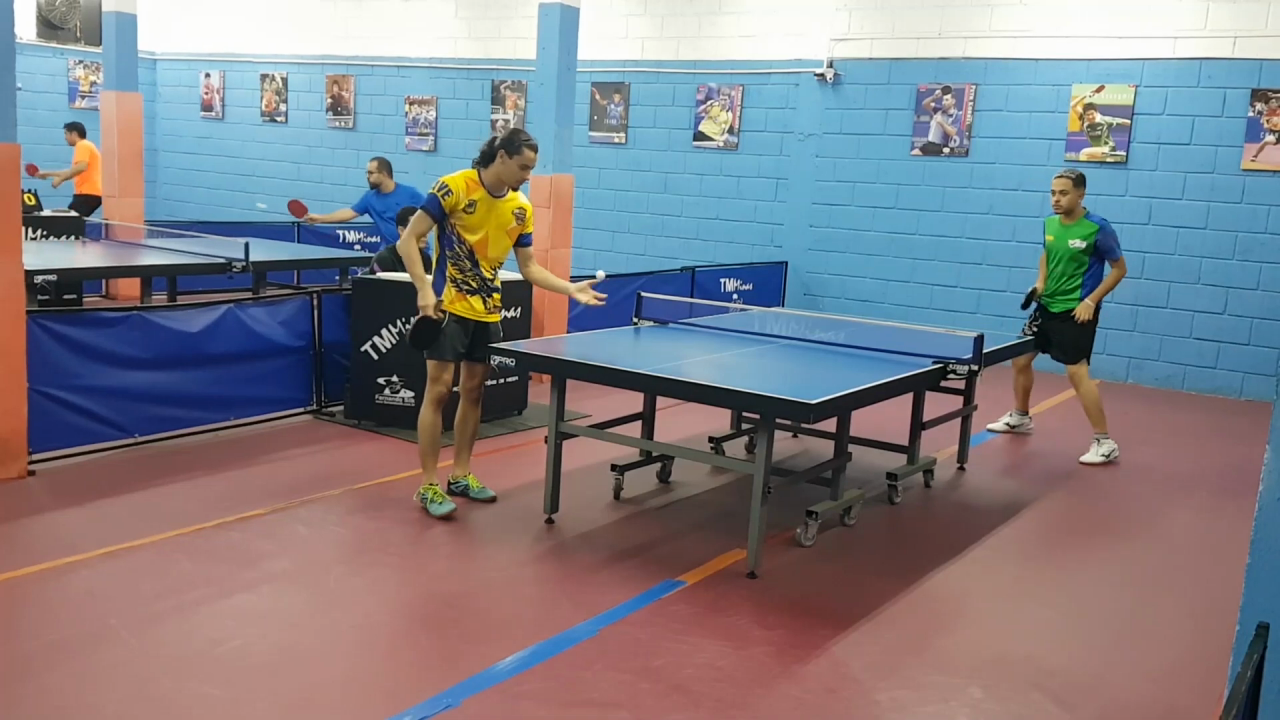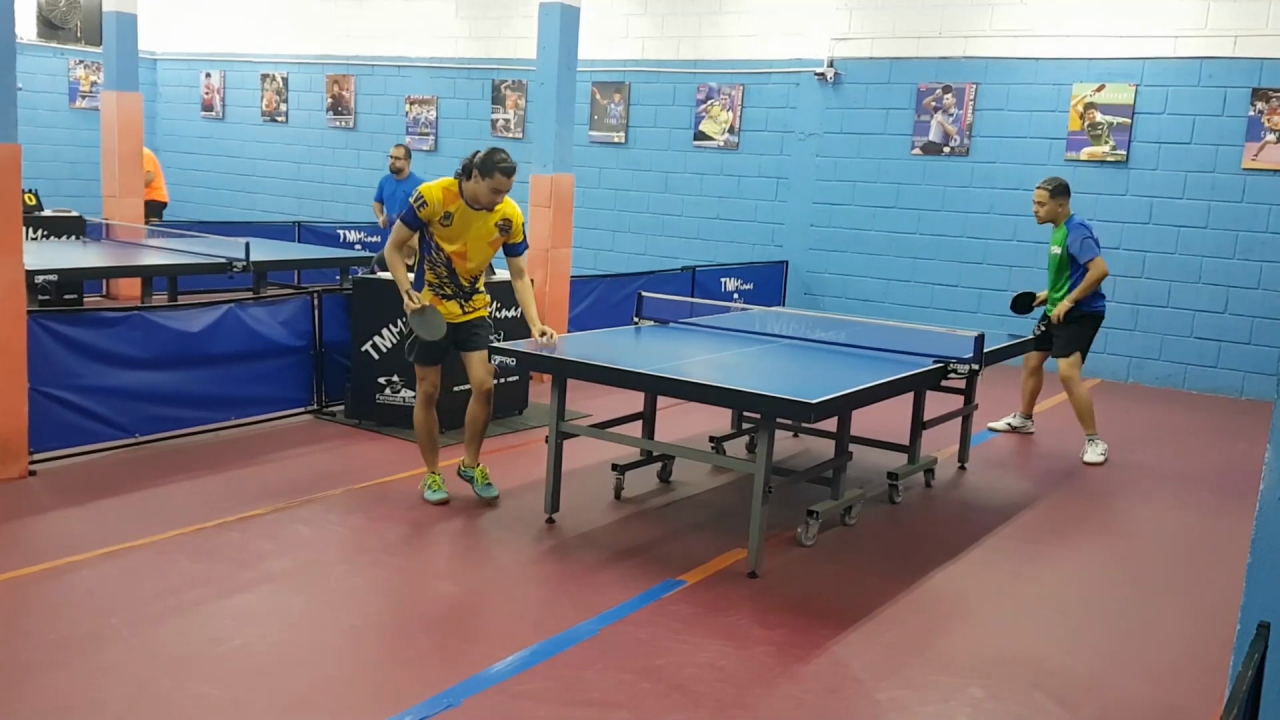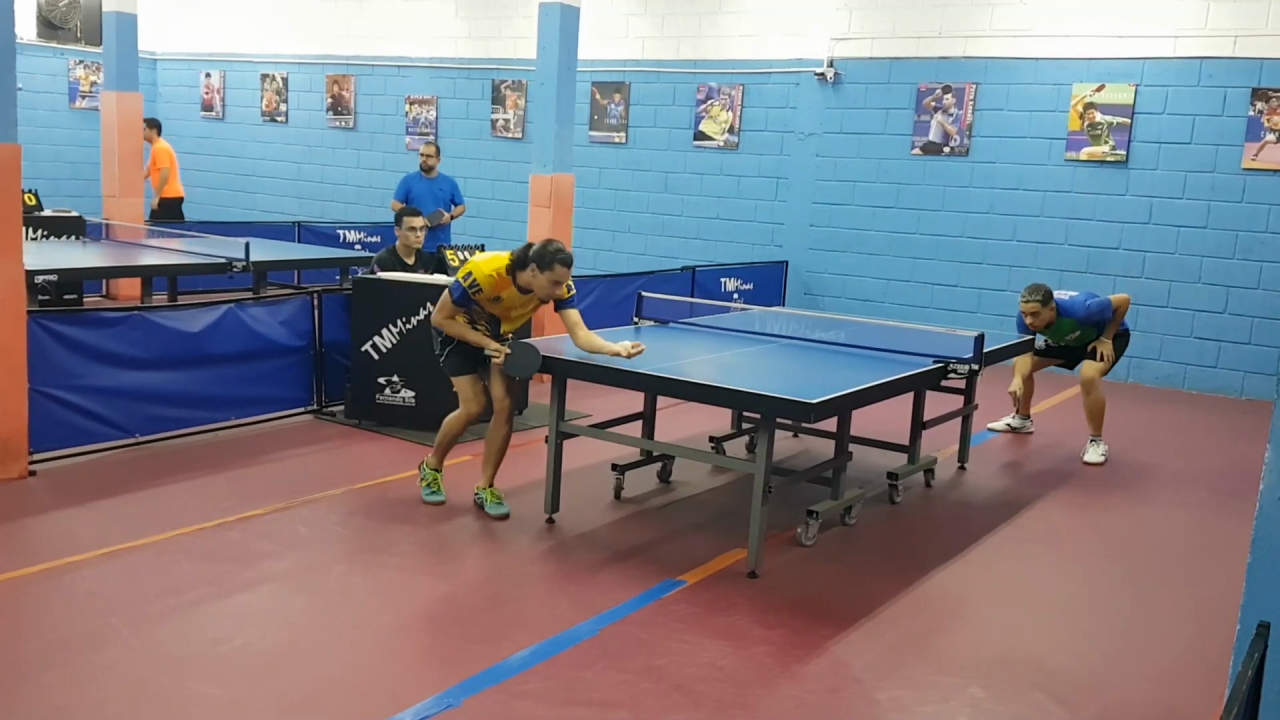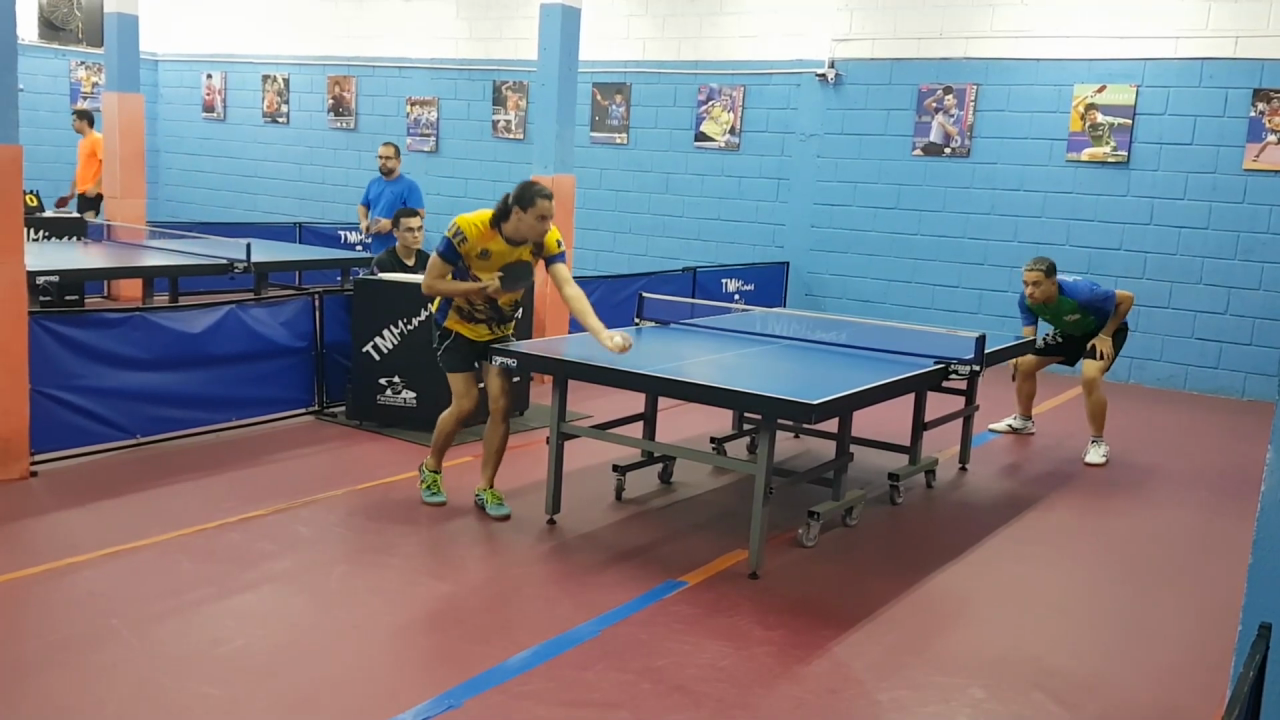
dt=1s
person 1, frame 1
left shoulder: (520, 207)
right shoulder: (453, 187)
left elbow: (529, 266)
right elbow: (408, 239)
left wrist: (570, 288)
right wrist: (424, 289)
left hip: (488, 311)
right hip: (447, 306)
left knee: (473, 391)
right knee: (438, 390)
left ankle: (460, 475)
right ankle: (429, 485)
person 1, frame 2
left shoulder: (510, 216)
right shoulder: (431, 196)
left elbow: (519, 275)
right elbow: (393, 248)
left wrist: (534, 323)
right wrist: (408, 292)
left hip: (474, 311)
right hip: (430, 311)
left knee: (484, 386)
right knee: (428, 391)
left ankle: (471, 464)
right ankle: (432, 474)
person 1, frame 3
left shoulder: (558, 283)
right shoulder: (483, 272)
left elbow: (579, 333)
right elbow: (440, 317)
left wrist: (614, 348)
right wrist: (486, 344)
left hip: (497, 336)
right hip: (458, 333)
left knee: (504, 406)
right knee: (473, 406)
left ankle: (485, 488)
right ankle: (431, 467)
person 1, frame 4
left shoulder: (547, 240)
right shoulder: (468, 228)
left elbow: (568, 288)
right elbow: (429, 284)
left wrist: (602, 333)
right wrist: (480, 287)
left hip: (498, 331)
right hip: (457, 327)
left knee: (501, 406)
right knee: (465, 405)
left ankle: (486, 488)
right ankle: (430, 468)
person 2, frame 1
left shoulder: (1098, 228)
right shoulder: (1049, 223)
left elbow: (1119, 268)
left wrist: (1091, 301)
right wrist: (1040, 283)
left hip: (1075, 312)
right hip: (1046, 307)
left knee: (1076, 372)
right knee: (1020, 360)
left ankle: (1104, 441)
right ankle: (1020, 417)
person 2, frame 2
left shoulder: (1076, 231)
right shoulder: (1058, 228)
left elbow: (1100, 270)
left wrist: (1069, 301)
left hip: (1080, 314)
right hip: (1056, 312)
left knee: (1068, 374)
right knee: (1031, 363)
left ankle: (1094, 440)
right ankle: (1023, 419)
person 2, frame 3
left shoulder: (1079, 310)
right shoulder: (1026, 318)
left elbow: (1124, 300)
right elbow: (1026, 355)
left wrist: (1106, 339)
right wrist: (1017, 380)
left hip: (1110, 335)
right hip: (1069, 338)
left knee: (1089, 376)
right knee: (1020, 367)
left ankle: (1096, 441)
right ankle: (1022, 420)
person 2, frame 4
left shoulder: (1082, 294)
right shoulder: (1027, 299)
left elbow: (1127, 298)
right elbow: (1028, 337)
left wrist: (1105, 335)
left hip: (1105, 331)
right hip: (1070, 330)
left knee: (1090, 376)
right knee: (1025, 365)
left ankle: (1098, 442)
right ankle: (1023, 421)
